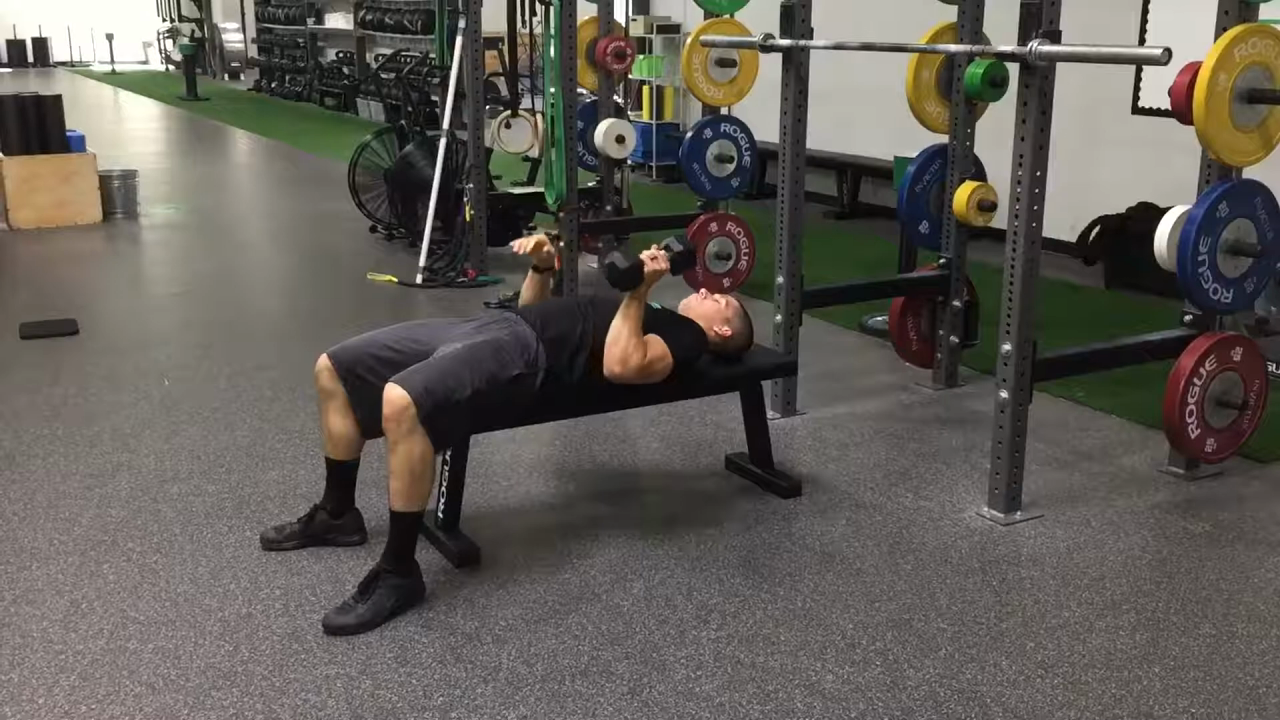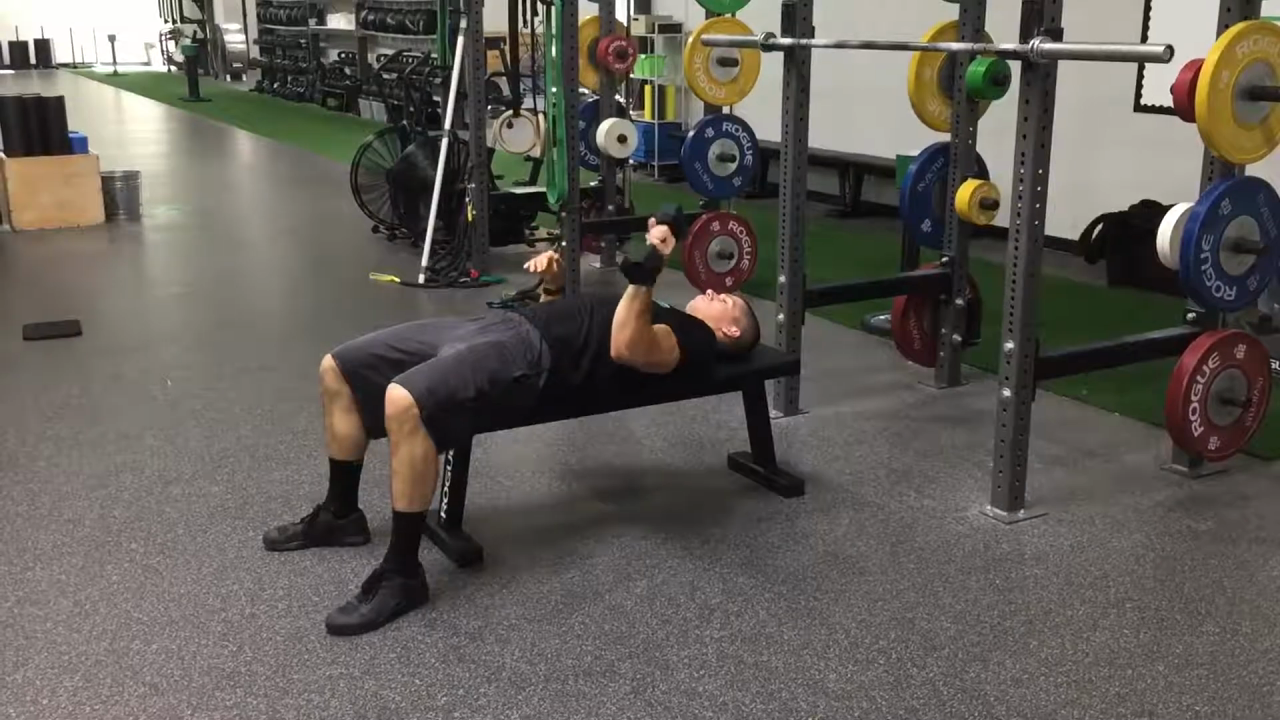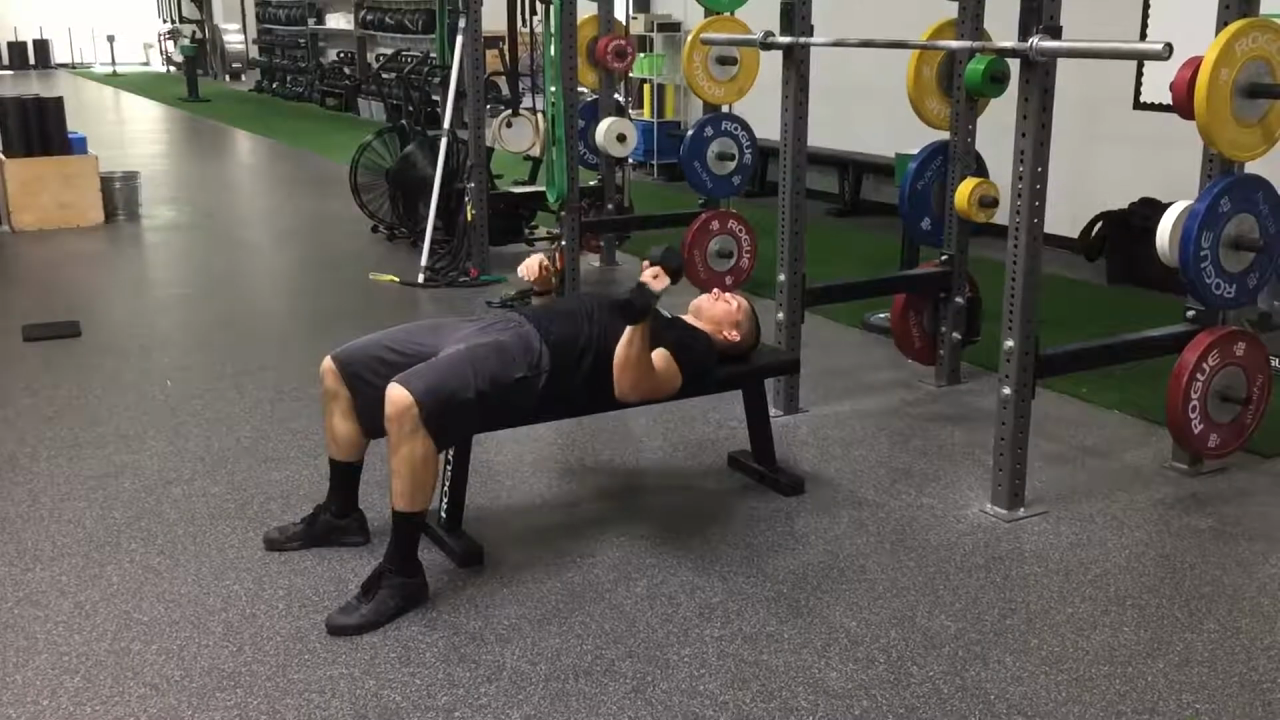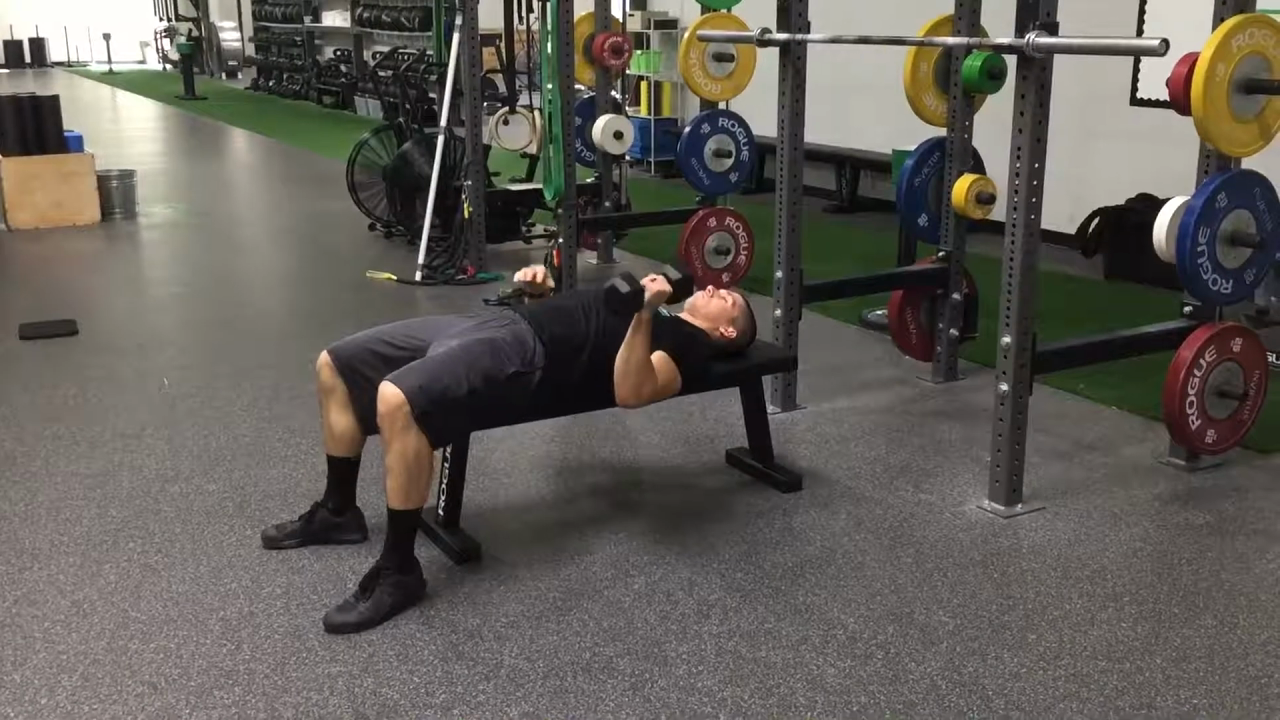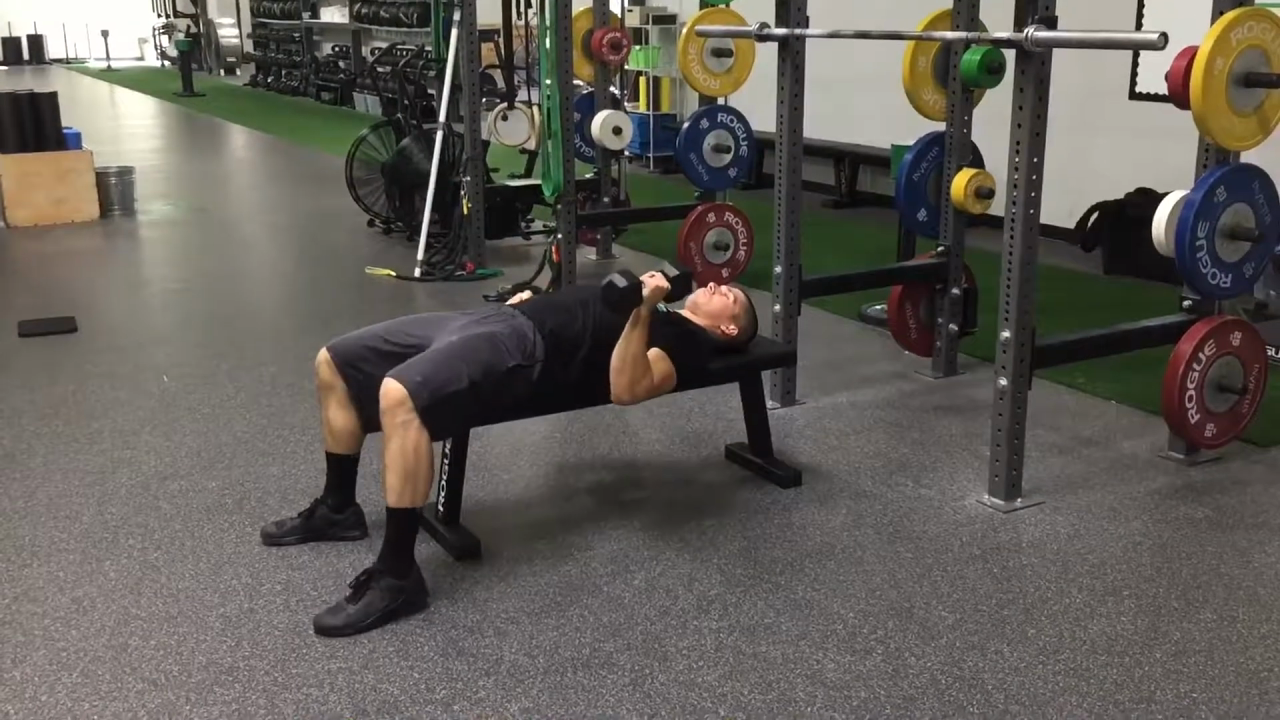
dt=0.3s
person 1, frame 1
left shoulder: (685, 338)
right shoulder: (648, 319)
left elbow: (618, 366)
left wrist: (641, 287)
right wrist: (542, 266)
left hip: (522, 355)
left knee: (402, 403)
right knee: (334, 369)
left ankle: (398, 573)
right ankle: (337, 514)
person 1, frame 2
left shoulder: (695, 340)
right shoulder: (658, 315)
left elbow: (625, 348)
left wrist: (648, 266)
right wrist: (552, 284)
left hip: (526, 355)
right hip: (502, 325)
left knee: (405, 404)
right knee: (338, 370)
left ankle: (402, 573)
right ankle: (340, 514)
person 1, frame 3
left shoulder: (695, 347)
right shoulder: (654, 325)
left elbow: (628, 386)
left wrist: (643, 307)
right wrist: (544, 286)
left hip: (526, 356)
left knee: (405, 404)
right knee: (338, 372)
left ankle: (401, 574)
right ankle: (340, 514)
person 1, frame 4
left shoulder: (690, 343)
right shoulder: (650, 318)
left elbow: (630, 392)
left wrist: (644, 312)
right wrist: (539, 288)
left hip: (521, 354)
left knee: (397, 400)
right knee: (336, 366)
left ankle: (399, 571)
right ankle: (338, 512)
person 1, frame 5
left shoulder: (688, 340)
right shoulder: (650, 315)
left elbow: (625, 388)
left wrist: (643, 308)
right wrist: (529, 300)
left hip: (522, 347)
right hip: (499, 320)
left knee: (399, 396)
right knee: (334, 363)
left ankle: (396, 574)
right ankle: (338, 508)
